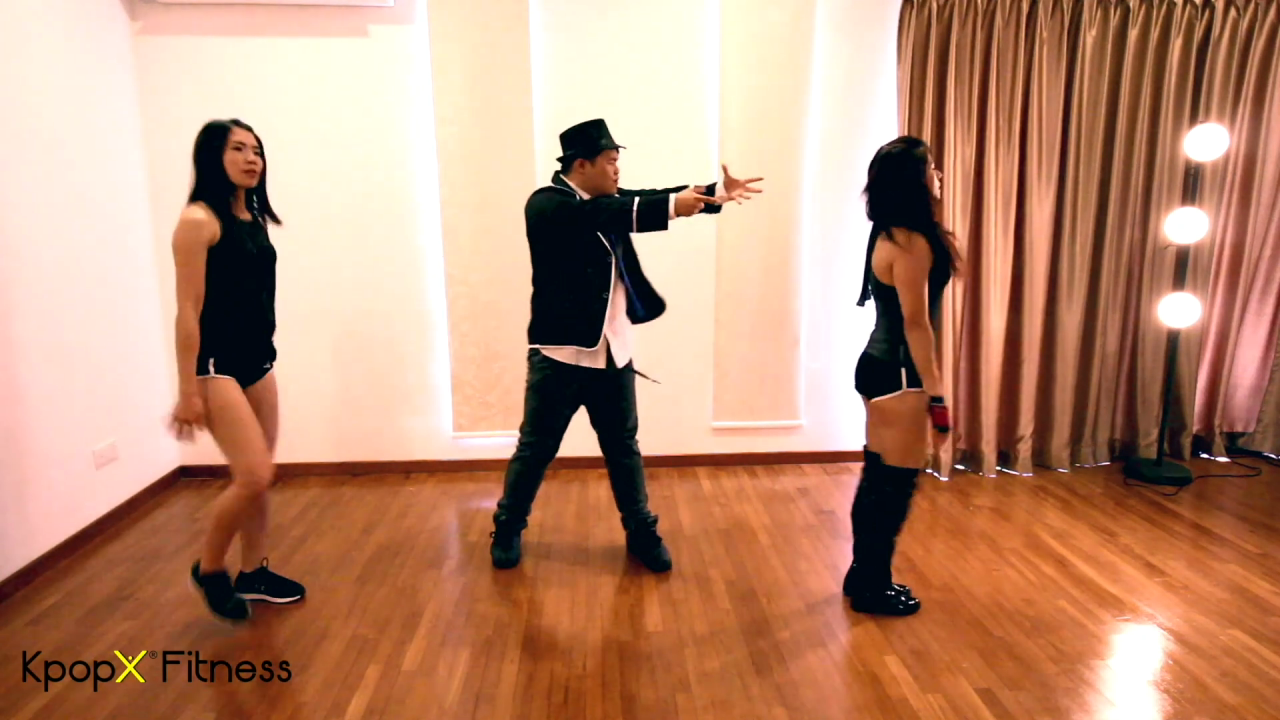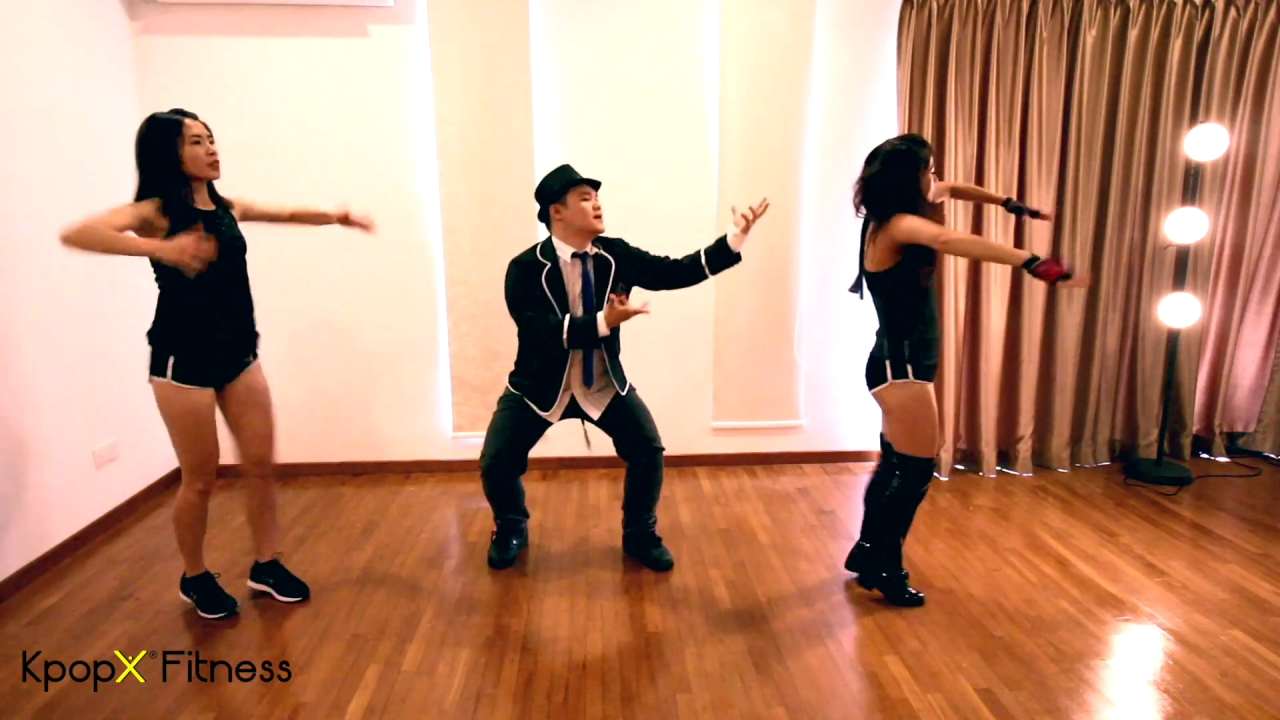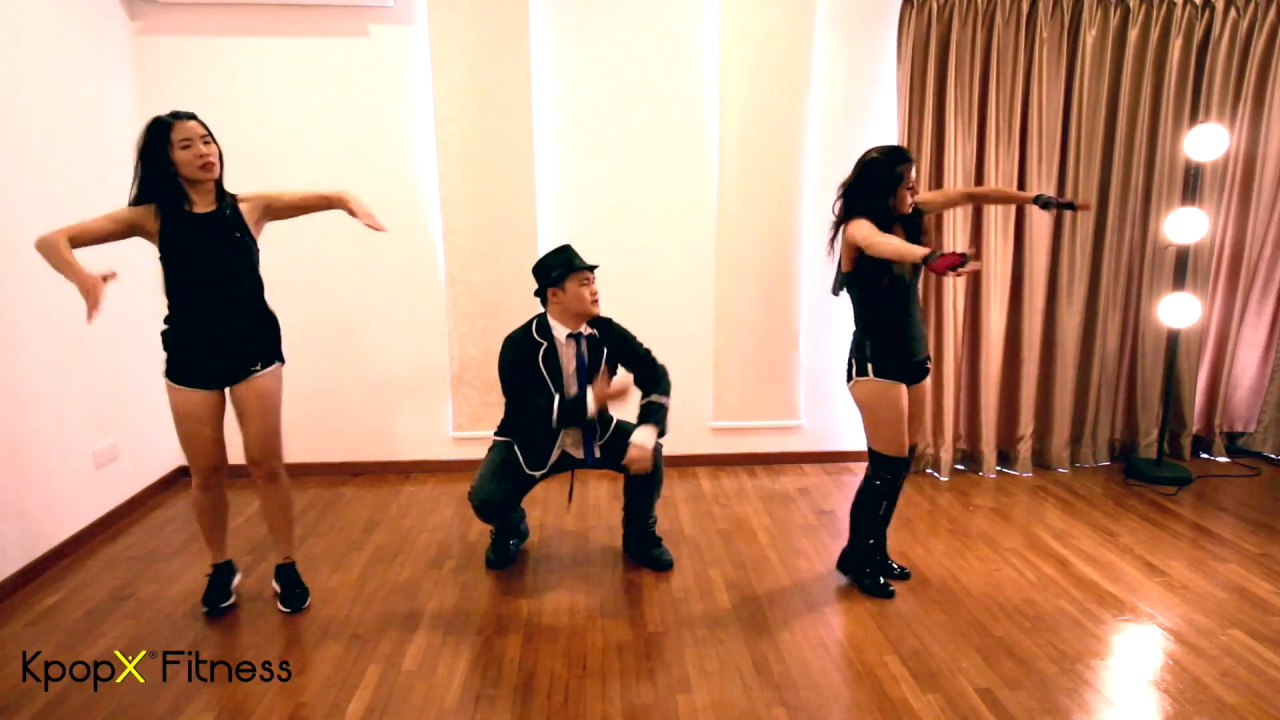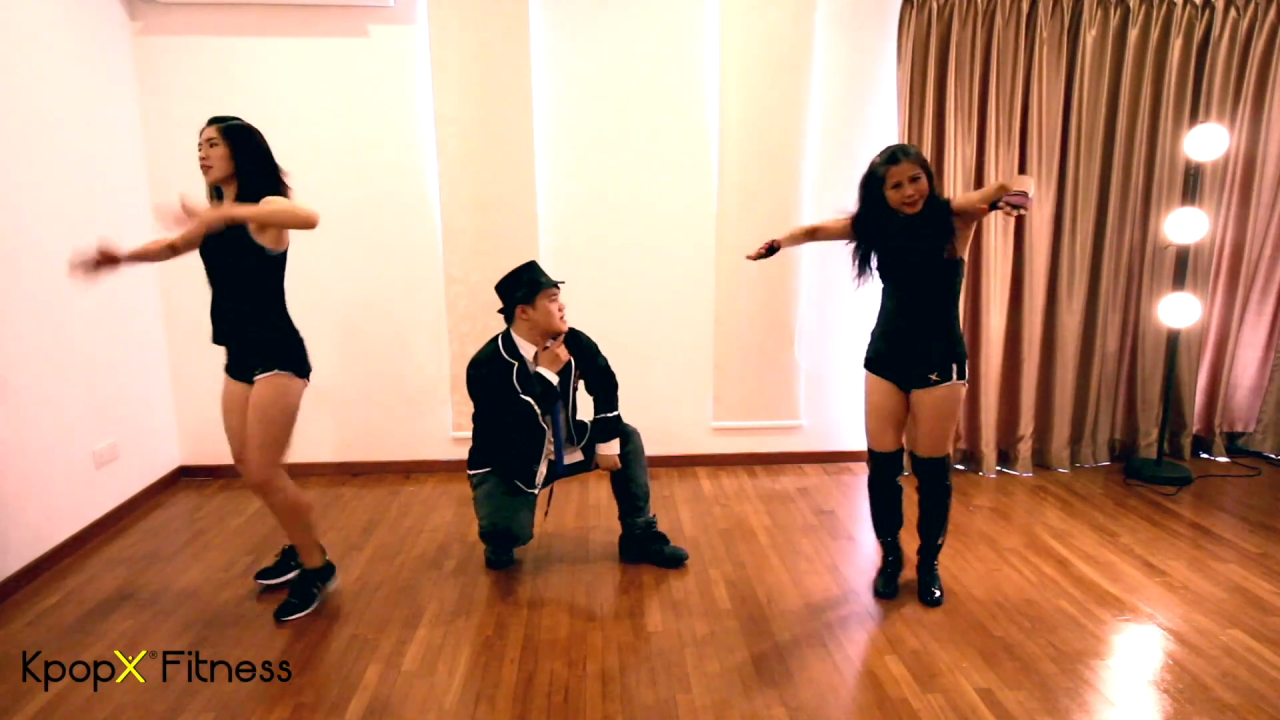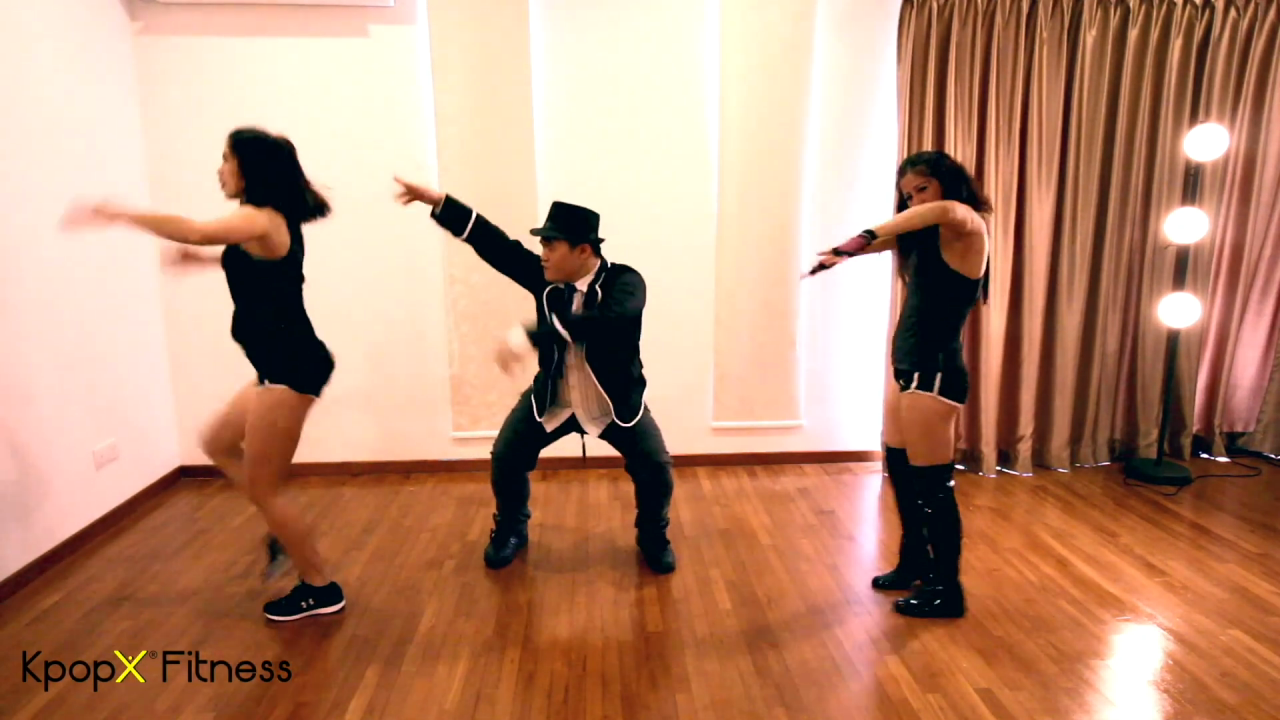
dt=1s
person 1, frame 1
left shoulder: (254, 218)
right shoulder: (199, 220)
right elbow: (188, 308)
left wrist: (269, 354)
right wrist: (188, 389)
left hip: (256, 362)
right hip: (213, 366)
left knee: (262, 477)
right knee: (254, 476)
left ankle: (253, 572)
right ankle: (209, 569)
person 1, frame 2
left shoulder: (228, 209)
right shoulder: (154, 212)
left elbow: (285, 214)
right elbow: (75, 235)
left wrist: (339, 216)
right wrist: (160, 250)
left hip: (238, 354)
right hip: (182, 360)
left knee: (260, 468)
right knee: (200, 480)
left ankle: (266, 568)
right ankle: (195, 579)
person 1, frame 3
left shoulder: (249, 207)
right shoulder: (152, 215)
left elbow: (327, 200)
right elbow: (50, 242)
left wrist: (351, 204)
right wrist: (84, 276)
left hip: (256, 352)
right hip: (190, 361)
left knee: (266, 469)
right knee: (206, 475)
left ankle: (284, 569)
right ankle: (222, 567)
person 1, frame 4
left shoulder: (266, 209)
right shoulder: (210, 220)
left elbow: (310, 217)
right elbow: (162, 248)
left wrist: (235, 209)
right wrist: (117, 258)
left hip: (276, 357)
right hip: (239, 358)
left knee: (262, 474)
right knee: (253, 470)
left ankle: (316, 567)
right ankle: (299, 552)
person 1, frame 5
left shoulder: (260, 219)
right shoulder: (274, 222)
left elbow: (180, 226)
left wrist: (115, 212)
left hip: (291, 368)
right hip: (283, 361)
left knee: (258, 487)
right knee: (217, 444)
left ankle: (321, 588)
right ankle: (287, 534)
person 2, frame 1
left shoulder: (894, 235)
right shoulder: (909, 242)
right elbow: (914, 320)
right wrist: (934, 393)
left hip: (881, 366)
right hip: (896, 372)
left knee: (879, 475)
right knee: (898, 483)
left ankle: (864, 572)
right ankle: (873, 588)
person 2, frame 2
left shoulder: (907, 218)
right shoulder: (895, 224)
left elbow: (952, 189)
right elbow: (954, 241)
left wrist: (1009, 202)
right wrist: (1031, 262)
left hip: (912, 364)
right hip: (898, 367)
left knee: (895, 465)
right knee: (914, 471)
left ankle: (868, 550)
right ankle: (882, 572)
person 2, frame 3
left shoulder: (905, 216)
right shoulder: (857, 228)
left elbow: (965, 195)
right elbow: (879, 243)
left wrist: (1032, 199)
right wrist: (933, 258)
left hip: (913, 359)
right hip: (875, 364)
left knee: (902, 463)
right knee: (889, 465)
left ankle: (872, 552)
right ankle: (856, 559)
person 2, frame 4
left shoulder: (949, 217)
right shoulder: (874, 226)
left elbow: (1017, 186)
right elbow: (816, 229)
left wrist: (1011, 195)
right wrist: (780, 241)
left hip: (939, 361)
right hip: (884, 357)
left knee: (933, 468)
right knee: (881, 464)
left ankle: (928, 564)
right ankle: (890, 555)
person 2, frame 5
left shoulder: (966, 226)
right shoulder: (928, 231)
left elbow: (945, 209)
right elbow: (897, 234)
left wrist: (864, 237)
right wrist: (841, 252)
left hip: (935, 372)
right hip: (908, 368)
left knee: (932, 481)
right knee: (899, 468)
left ankle: (946, 589)
right ankle: (911, 564)
person 3, frame 1
left shoulder: (605, 201)
right shoulder: (547, 204)
left elbow: (645, 204)
right elbow: (605, 215)
left wrist: (718, 193)
right wrist: (672, 207)
left hip: (612, 349)
right hip: (562, 351)
left knee: (623, 445)
right knee: (537, 447)
left ankle: (641, 532)
right ankle: (508, 529)
person 3, frame 2
left shoulder: (615, 255)
right shoulder: (526, 268)
left elbow: (676, 272)
right elbow: (540, 332)
left wrist: (734, 240)
right wrist: (602, 322)
left hip: (604, 383)
right hip: (539, 386)
left knee: (648, 450)
right knee: (497, 463)
left ankle: (639, 535)
right ankle: (511, 531)
person 3, frame 3
left shoulder: (606, 332)
right shoulder: (520, 344)
left elbow: (654, 374)
right elbow: (525, 412)
left wrist: (645, 434)
right wrist: (590, 400)
left hip: (593, 436)
right hip: (532, 443)
left knee: (648, 456)
right knee: (486, 499)
left ankle: (640, 536)
right ankle: (511, 532)
person 3, frame 4
left shoulder: (573, 342)
right shoulder: (487, 365)
left elbow: (605, 385)
right elbow: (511, 429)
left wrist: (607, 442)
right wrist: (546, 374)
left hip: (564, 449)
right hip: (506, 465)
left knee: (626, 438)
right knee: (506, 533)
left ankle: (639, 536)
right ankle: (502, 538)
person 3, frame 5
left shoulder: (625, 282)
right shoulder: (545, 276)
left elbow: (598, 322)
right elbow: (496, 245)
left wrist: (528, 336)
right wrist: (439, 201)
left hip: (616, 401)
right hip: (552, 399)
left knee: (655, 467)
right knee: (507, 456)
left ankle: (653, 538)
right ankle: (512, 531)
